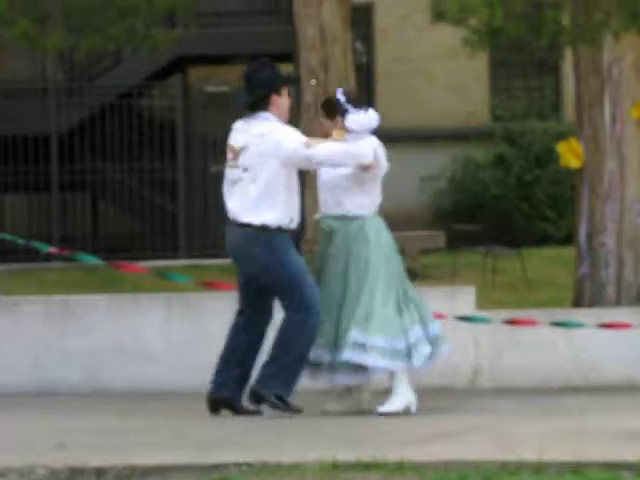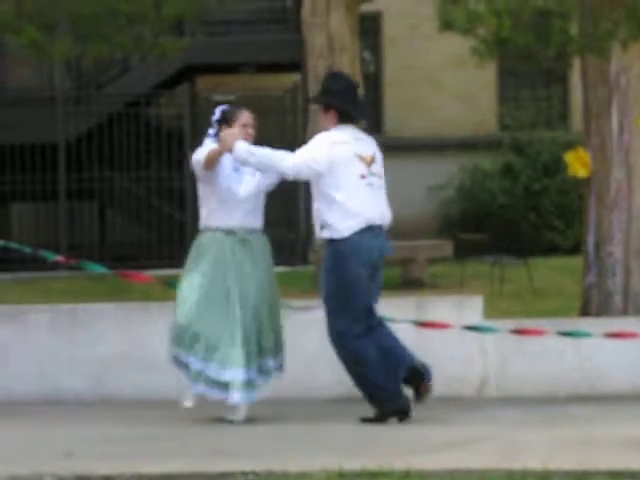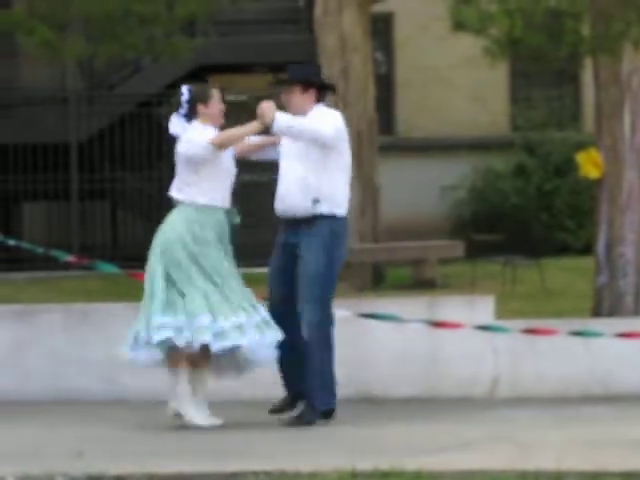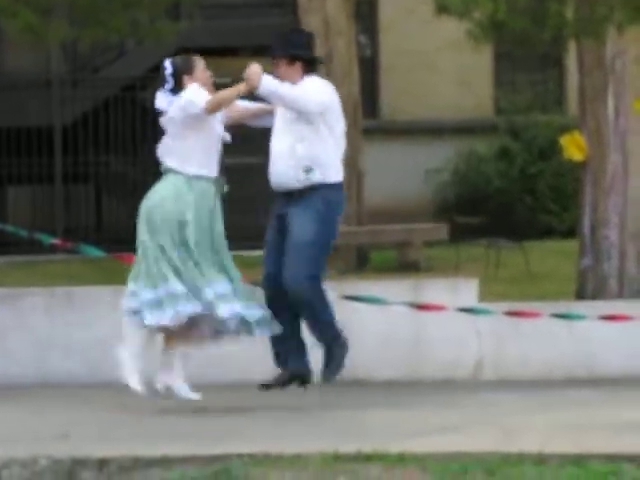
dt=1s
person 1, frame 1
left shoulder: (242, 131)
right shoulder: (279, 137)
right elbow: (324, 154)
right wrist: (364, 155)
left hip: (242, 235)
right hip: (266, 239)
left knee: (252, 312)
right knee: (307, 308)
left ankle: (224, 392)
right ankle: (271, 387)
person 1, frame 2
left shoulder: (328, 144)
right shoulder: (365, 144)
left elbow: (290, 167)
left wrist: (239, 148)
left hip: (346, 248)
right hip: (371, 242)
left knee: (346, 331)
right knee: (363, 320)
left ankle: (391, 401)
right ankle: (409, 370)
person 1, frame 3
left shoulder: (329, 119)
right shoulder: (295, 132)
left elbow: (322, 137)
right elbow: (272, 147)
left wrist: (277, 120)
left hip: (323, 231)
right hip: (291, 231)
left knee: (311, 313)
right knee: (280, 308)
left ankle: (322, 399)
right ankle: (299, 388)
person 1, frame 4
left shoulder: (318, 89)
right shoulder: (295, 97)
left elbow: (302, 105)
right elbow: (279, 113)
left wrist: (263, 83)
left hip: (319, 199)
right hip: (289, 201)
left knee: (299, 280)
right knee: (274, 281)
left ankle: (332, 341)
right ankle: (294, 364)
person 2, frame 1
left shoulder: (369, 146)
left elbow: (369, 163)
left wrist: (344, 141)
left hip: (363, 238)
right hip: (337, 239)
left knee: (372, 311)
right knee: (342, 311)
left ankle: (403, 392)
right ankle: (357, 389)
person 2, frame 2
right shoulder: (205, 157)
right elbow: (207, 160)
left hip: (251, 251)
right hip: (215, 250)
left knee: (247, 324)
right knee: (199, 321)
left ankle: (240, 396)
right ankle: (199, 382)
person 2, frame 3
left shoulder: (208, 138)
right shoulder: (195, 135)
left elbow: (241, 148)
right elbow: (221, 141)
left wrist: (278, 139)
right wrist: (260, 124)
left hip: (208, 233)
right hip: (189, 231)
left knee: (206, 312)
right knee: (200, 312)
left ankle: (182, 397)
right ankle: (186, 398)
person 2, frame 4
left shoulder: (202, 105)
right shoulder: (188, 99)
left elbow: (240, 113)
right elbow: (218, 102)
right wrist: (246, 84)
left hip: (196, 202)
right hip: (180, 201)
left knee: (193, 287)
right knee: (170, 280)
left ankle: (169, 371)
right ankle: (131, 350)
